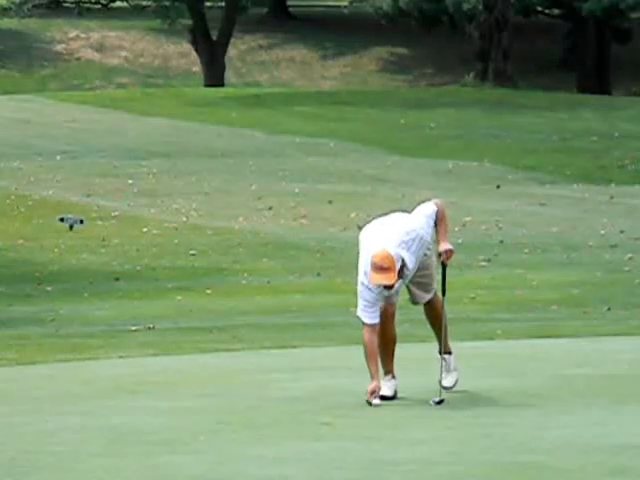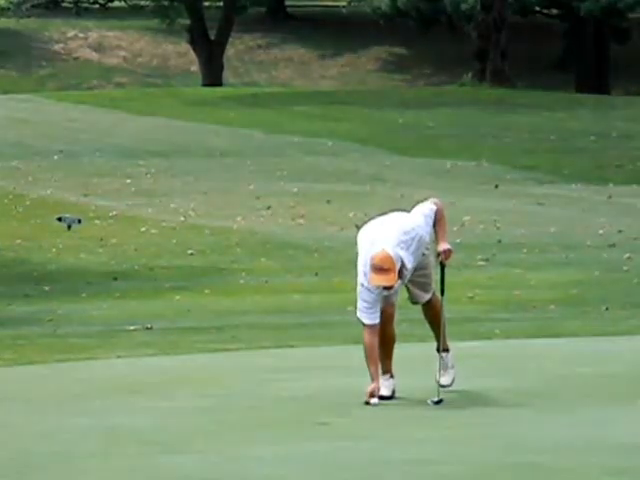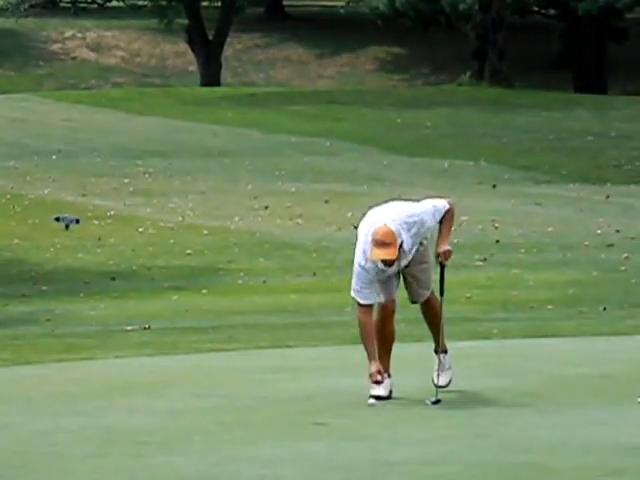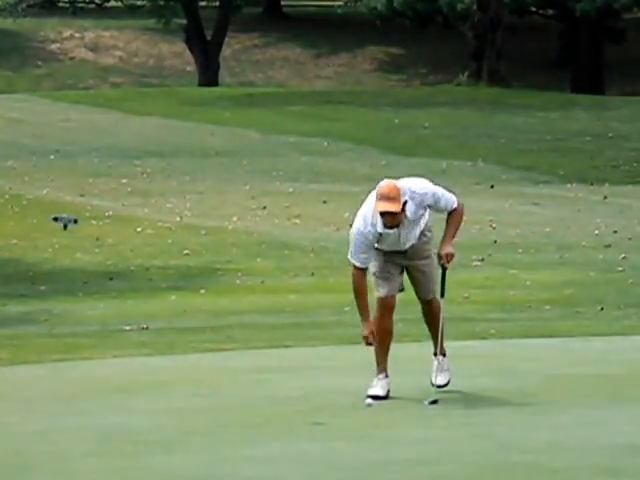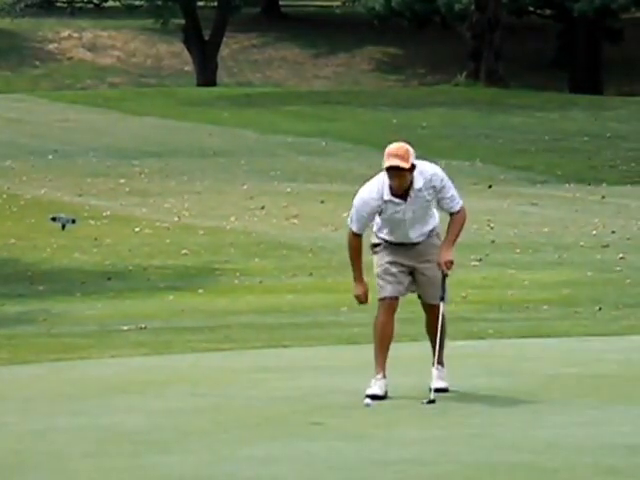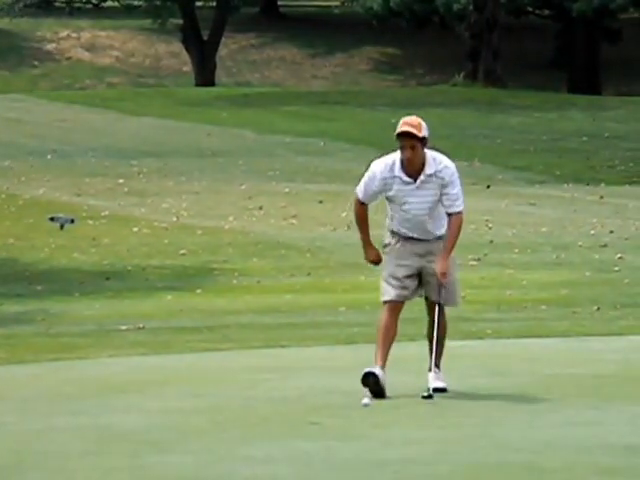
dt=0.2s
person 1, frame 1
left shoulder: (414, 234)
right shoulder: (369, 279)
left elbow: (437, 205)
right elbow: (370, 330)
left wrist: (443, 241)
right wrist: (374, 379)
left hip: (416, 247)
left knee: (430, 299)
right knee: (386, 312)
left ankle: (446, 353)
right ankle: (388, 377)
person 1, frame 2
left shoulder: (412, 233)
right shoulder: (368, 279)
left elbow: (435, 204)
right elbow: (370, 332)
left wrist: (442, 241)
right wrist: (374, 380)
left hip: (414, 247)
left knee: (428, 299)
right knee: (386, 312)
left ankle: (444, 351)
right ankle: (386, 377)
person 1, frame 3
left shoulder: (415, 219)
right shoulder: (365, 260)
left elbow: (448, 205)
right elbow: (364, 311)
left wrist: (444, 241)
right wrist: (372, 361)
left hip: (415, 242)
right hip: (374, 251)
left knee: (426, 298)
right knee: (386, 307)
left ankle: (441, 351)
right ankle: (385, 376)
person 1, frame 4
left shoulder: (421, 192)
right shoulder: (364, 227)
left elbow: (457, 207)
right elbow: (358, 271)
left wrist: (447, 243)
right wrist: (365, 321)
left hip: (418, 239)
right hip: (382, 249)
left knee: (428, 298)
right knee: (385, 302)
left ankle: (440, 355)
right ankle: (381, 375)
person 1, frame 5
left shoulder: (433, 176)
right shoulder: (369, 195)
left elbow: (458, 212)
right elbow: (355, 235)
left wrist: (449, 249)
right wrist: (358, 281)
left hip: (427, 242)
right hip: (390, 246)
left knee: (433, 305)
right knee: (387, 304)
left ankle: (438, 366)
right ankle: (379, 376)
person 1, frame 6
left shoulder: (444, 169)
right shoulder: (382, 170)
left elbow: (456, 215)
right elbow: (361, 202)
left wrist: (444, 259)
right wrist: (367, 245)
left hip: (436, 242)
right hip: (401, 243)
left knee: (436, 307)
right knee: (392, 304)
left ankle: (435, 369)
right ankle: (378, 369)
